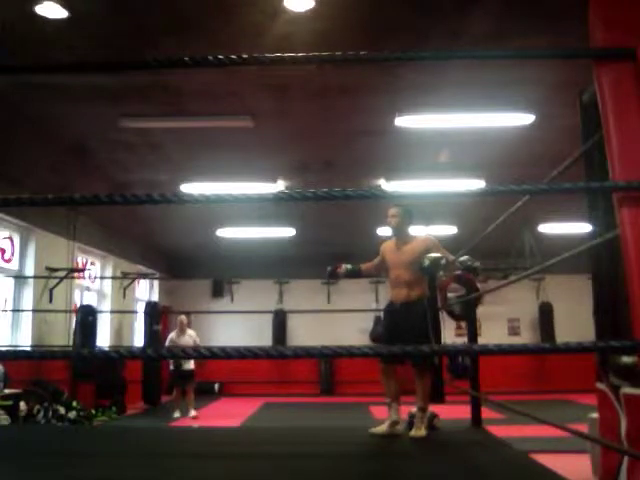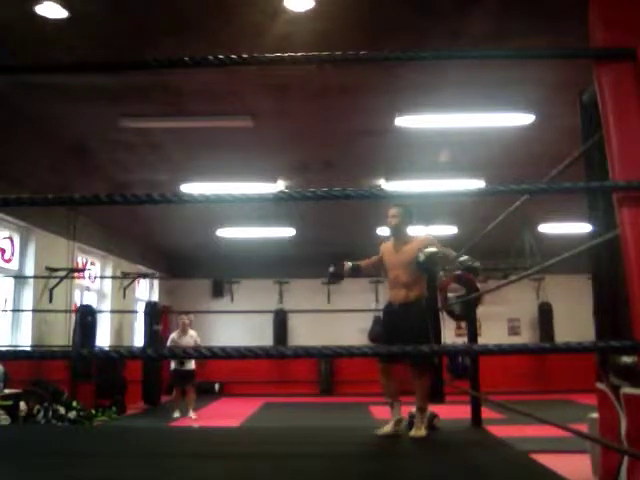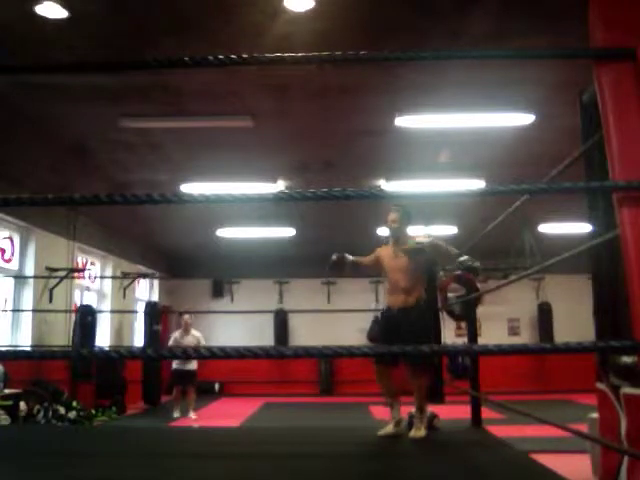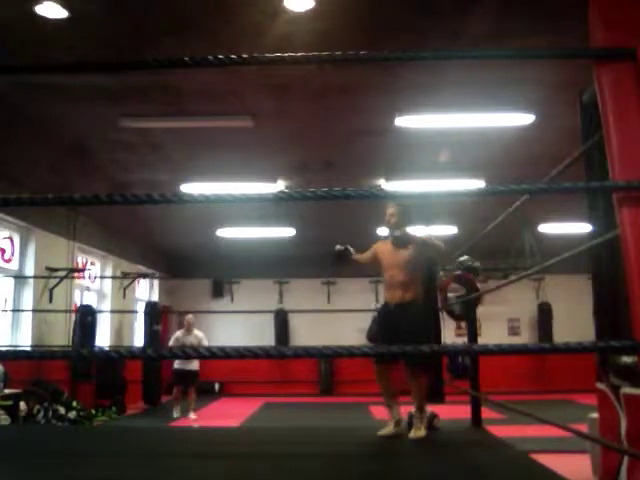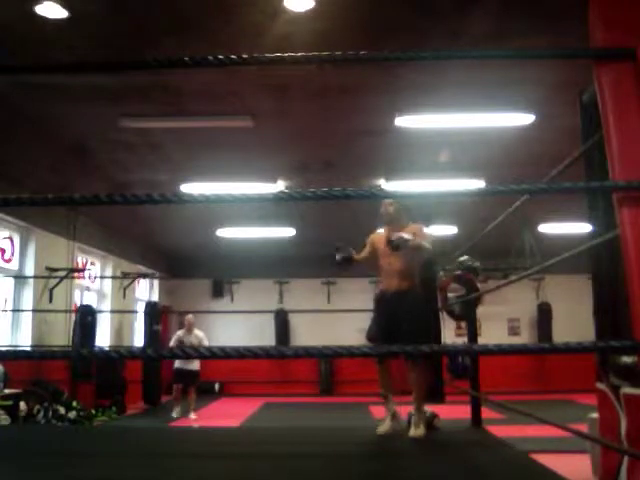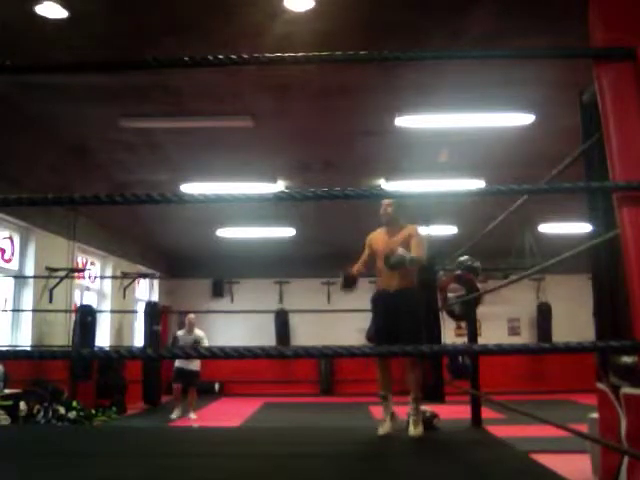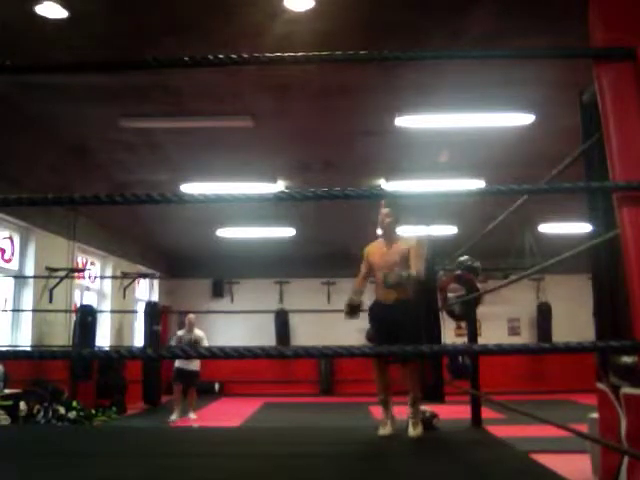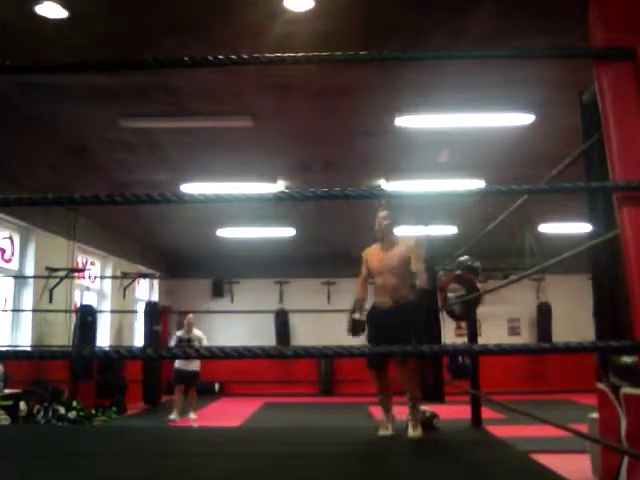
dt=0.1s
person 1, frame 1
left shoulder: (426, 243)
right shoulder: (386, 248)
left elbow: (452, 261)
right elbow: (375, 268)
right wrist: (348, 270)
left hip: (416, 308)
right hip: (393, 308)
left knee: (421, 365)
right knee: (387, 365)
left ankle: (421, 420)
right ankle: (394, 419)
person 1, frame 2
left shoulder: (423, 243)
right shoulder: (384, 247)
left elbow: (452, 258)
right elbow: (370, 265)
left wrist: (434, 252)
right wrist: (350, 267)
left hip: (415, 309)
right hip: (392, 309)
left knee: (419, 367)
right knee: (384, 364)
left ankle: (420, 420)
right ankle: (396, 417)
person 1, frame 3
left shoulder: (422, 247)
right shoulder: (382, 253)
left elbow: (454, 256)
right elbow: (365, 263)
left wrist: (430, 244)
right wrist: (348, 259)
left hip: (414, 313)
right hip: (390, 314)
left knee: (417, 368)
right knee: (381, 366)
left ankle: (420, 420)
right ankle: (396, 418)
person 1, frame 4
left shoulder: (418, 244)
right shoulder: (380, 247)
left elbow: (440, 252)
right elbow: (363, 260)
left wrist: (418, 240)
right wrist: (349, 253)
left hip: (412, 310)
right hip: (388, 311)
left knee: (415, 367)
right knee: (381, 366)
left ankle: (420, 420)
right ankle: (395, 419)
person 1, frame 5
left shoulder: (414, 230)
right shoulder: (375, 238)
left elbow: (427, 251)
right elbow: (361, 258)
left wrist: (410, 241)
right wrist: (350, 256)
left hip: (411, 299)
right hip: (384, 299)
left knee: (415, 358)
right knee: (381, 356)
left ankle: (419, 416)
right ankle: (390, 412)
person 1, frame 6
left shoulder: (412, 232)
right shoulder: (372, 238)
left elbow: (420, 257)
right elbow: (363, 262)
left wrist: (404, 257)
right wrist: (353, 273)
left hip: (407, 298)
right hip: (383, 298)
left knee: (412, 355)
right knee: (382, 356)
left ankle: (415, 413)
right ankle: (387, 413)
person 1, frame 7
left shoulder: (411, 244)
right shoulder: (371, 249)
left elbow: (419, 272)
right elbow: (362, 276)
left wrist: (406, 277)
right wrist: (355, 296)
left hip: (404, 308)
right hip: (380, 309)
left knee: (410, 362)
right knee: (380, 364)
left ankle: (414, 415)
right ankle: (387, 417)
person 1, frame 8
left shoulder: (408, 249)
right shoulder: (368, 253)
left elbow: (421, 277)
right elbow: (362, 283)
left wrist: (414, 289)
right wrist: (356, 310)
left hip: (402, 312)
right hip: (378, 313)
left knee: (406, 363)
right knee: (377, 368)
left ankle: (414, 417)
right ankle: (387, 419)
person 2, frame 1
left shoulder: (192, 334)
right shoulder: (172, 336)
left elbow: (197, 347)
right wrist: (172, 361)
left hip: (189, 366)
right hip: (177, 366)
left knee: (189, 389)
right knee: (177, 389)
left ankle: (191, 410)
right ankle: (177, 410)
person 2, frame 2
left shoulder: (194, 334)
right shoulder: (174, 336)
left elbow: (198, 347)
right wrist: (175, 358)
left hip: (189, 366)
right hip: (176, 367)
left knee: (190, 389)
right knee: (177, 389)
left ankle: (191, 411)
right ankle: (176, 410)
person 2, frame 3
left shoulder: (197, 335)
right shoulder: (176, 335)
left hip: (191, 367)
right hip: (178, 366)
left knee: (191, 389)
right knee: (177, 389)
left ankle: (191, 411)
right ankle: (176, 409)
person 2, frame 4
left shoulder: (199, 335)
right shoulder: (178, 334)
right elbow: (170, 348)
left hip: (193, 366)
right hip: (179, 366)
left knee: (191, 389)
right knee: (177, 389)
left ankle: (191, 411)
right ankle: (177, 407)
person 2, frame 5
left shoulder: (200, 335)
right shoulder: (179, 334)
right elbow: (171, 348)
right wrist: (178, 348)
left hip: (193, 366)
right hip: (179, 365)
left knee: (191, 389)
right knee: (177, 388)
left ankle: (191, 411)
right ankle: (177, 407)
person 2, frame 6
left shoulder: (200, 334)
right shoulder: (179, 334)
left wrist: (197, 347)
right wrist: (175, 345)
left hip: (193, 366)
right hip: (180, 365)
left knee: (192, 389)
right knee: (176, 387)
left ankle: (191, 412)
right ankle: (177, 408)
person 2, frame 7
left shoulder: (200, 334)
right shoulder: (179, 334)
left wrist: (197, 347)
right wrist: (179, 346)
left hip: (193, 366)
right hip: (180, 365)
left knee: (192, 389)
right knee: (177, 388)
left ankle: (191, 411)
right ankle: (176, 412)
person 2, frame 8
left shoulder: (199, 334)
right shoulder: (178, 334)
left wrist: (193, 345)
right wrist: (178, 345)
left hip: (193, 367)
right hip: (180, 366)
left knee: (192, 390)
right knee: (178, 389)
left ankle: (191, 412)
right ankle: (176, 413)
